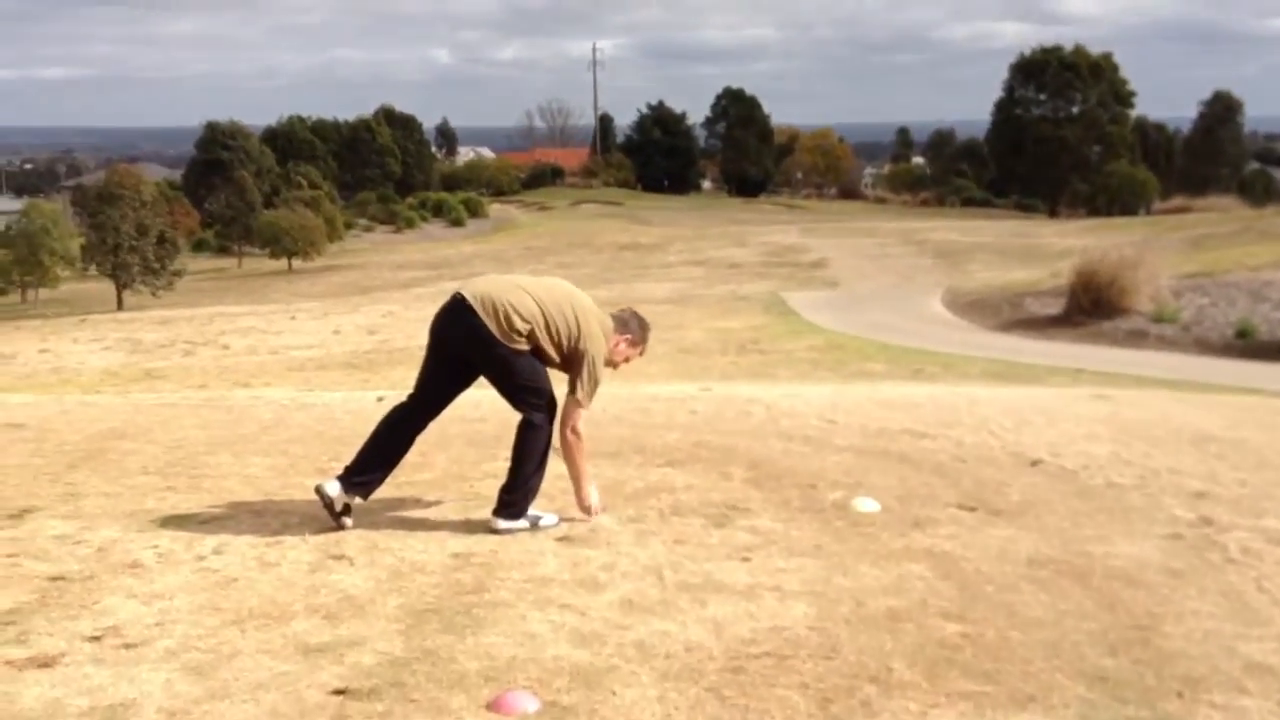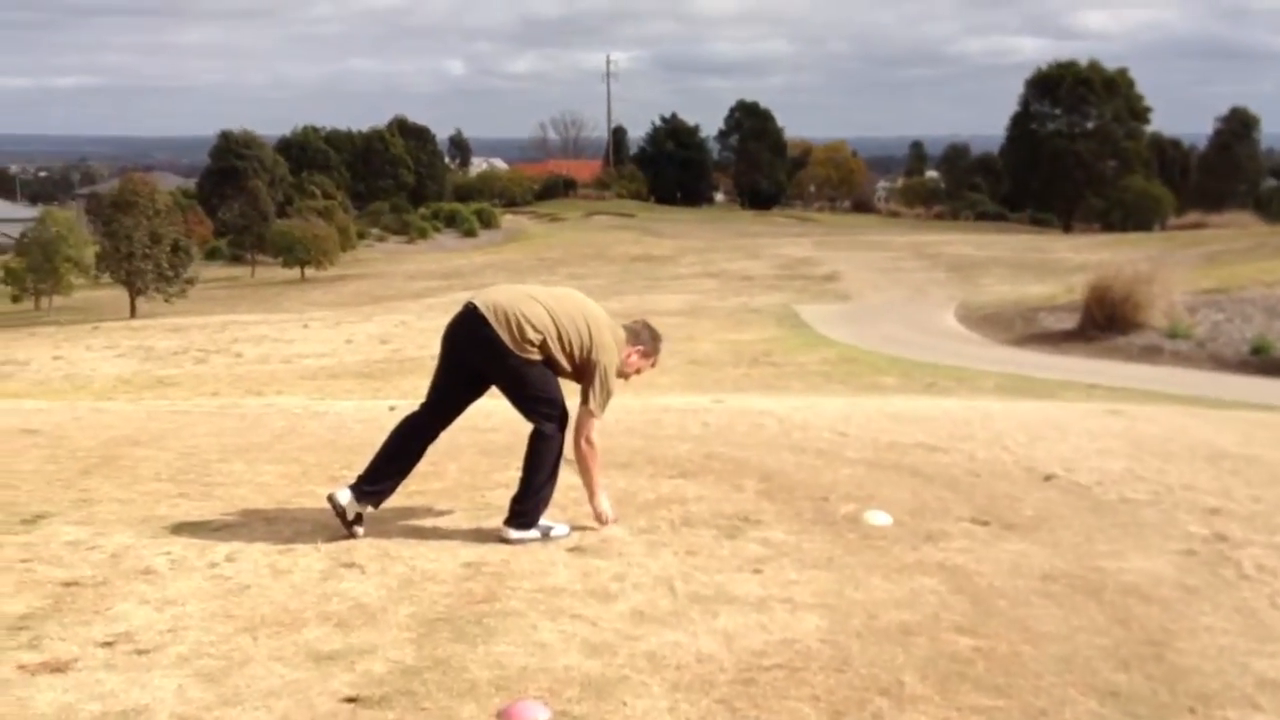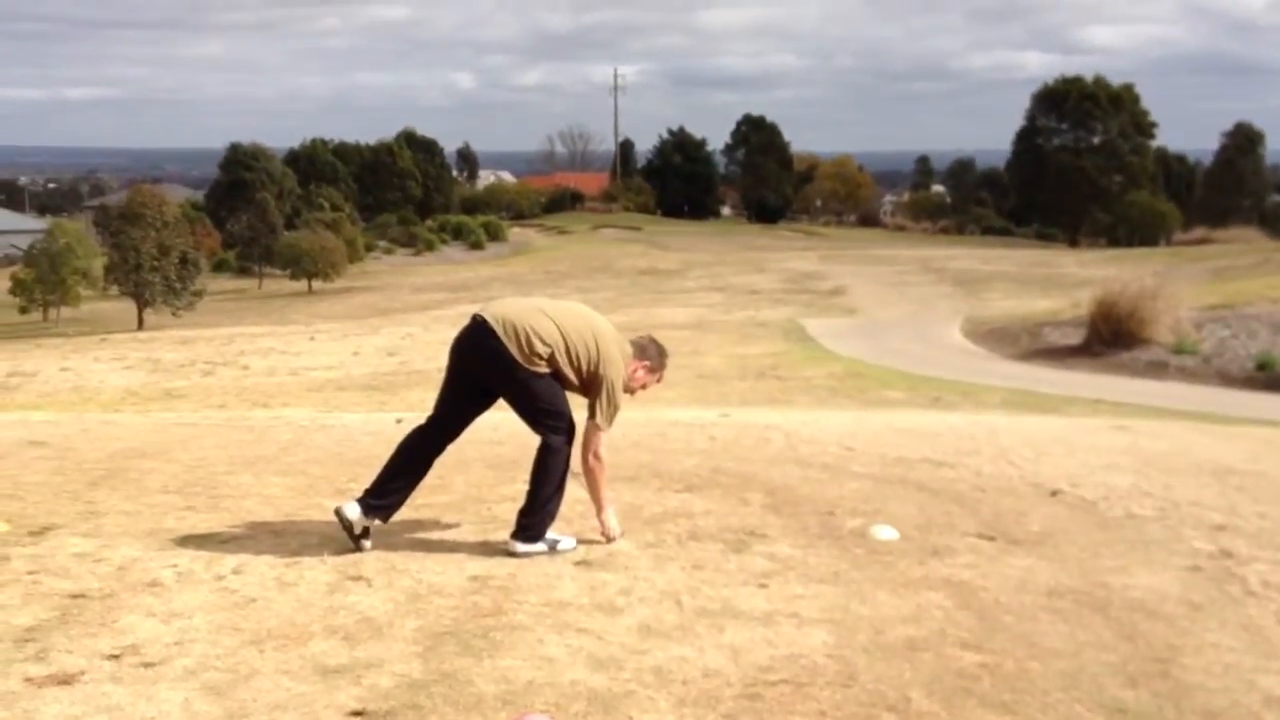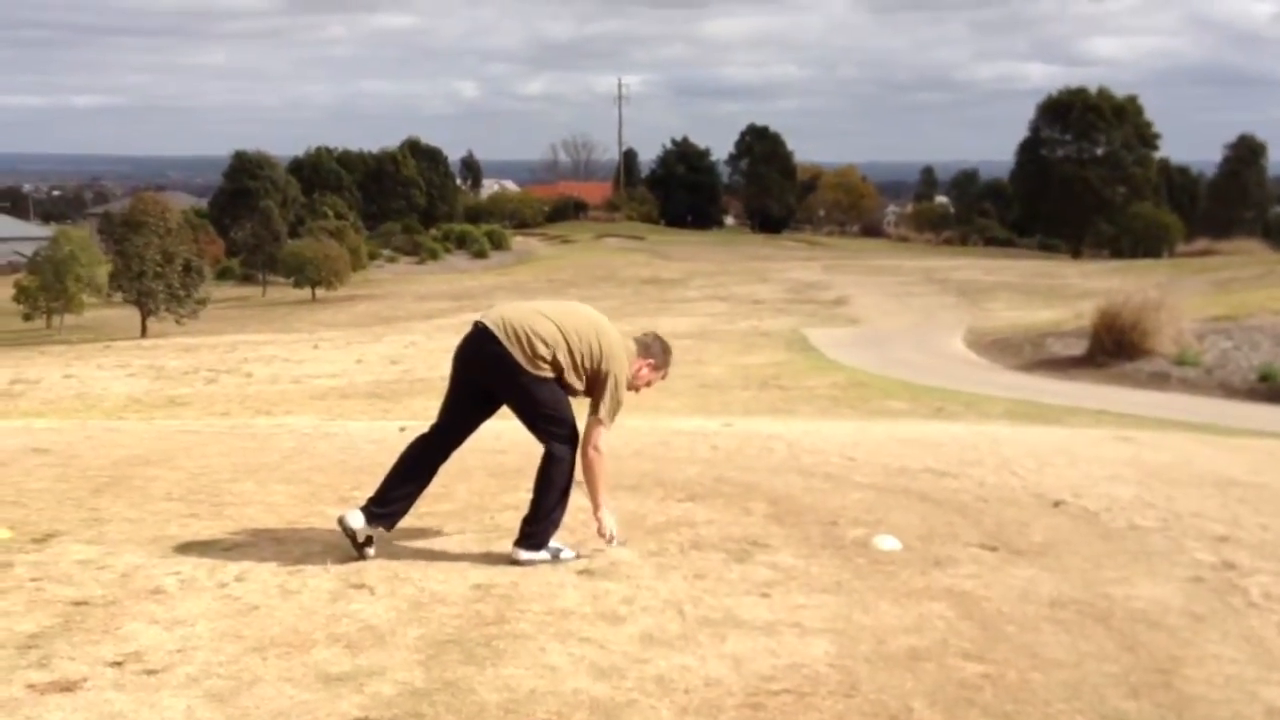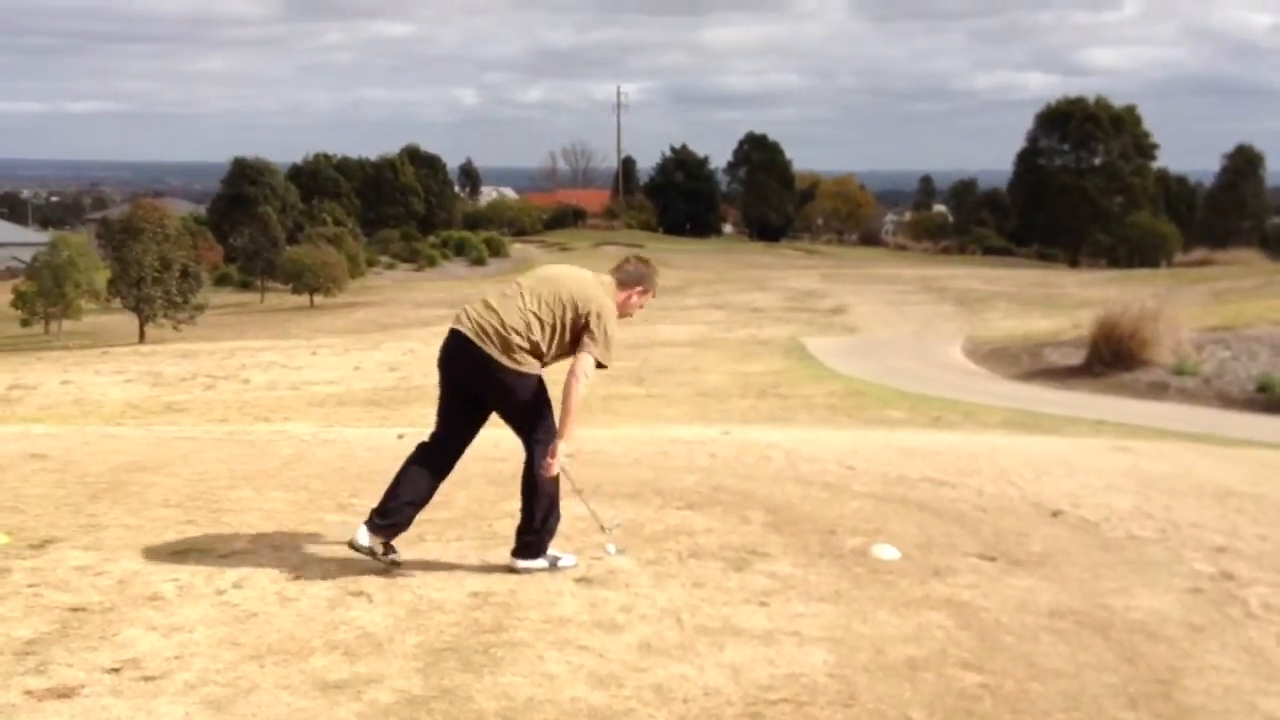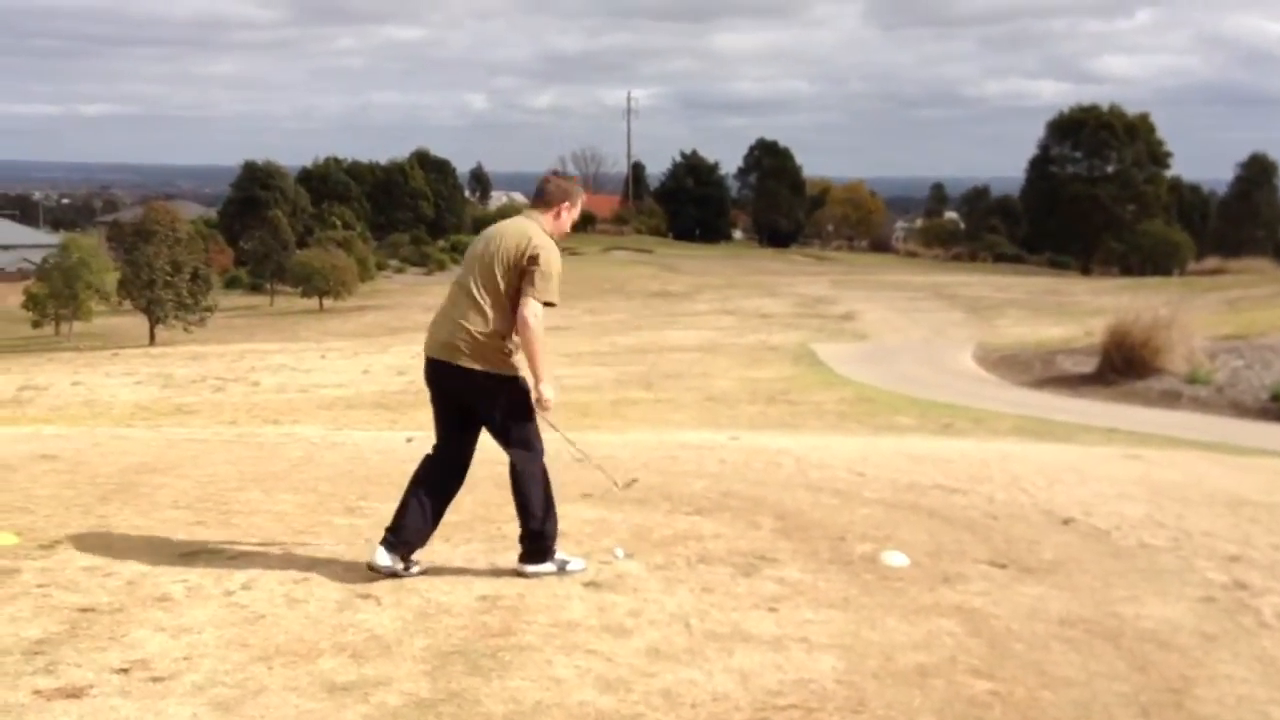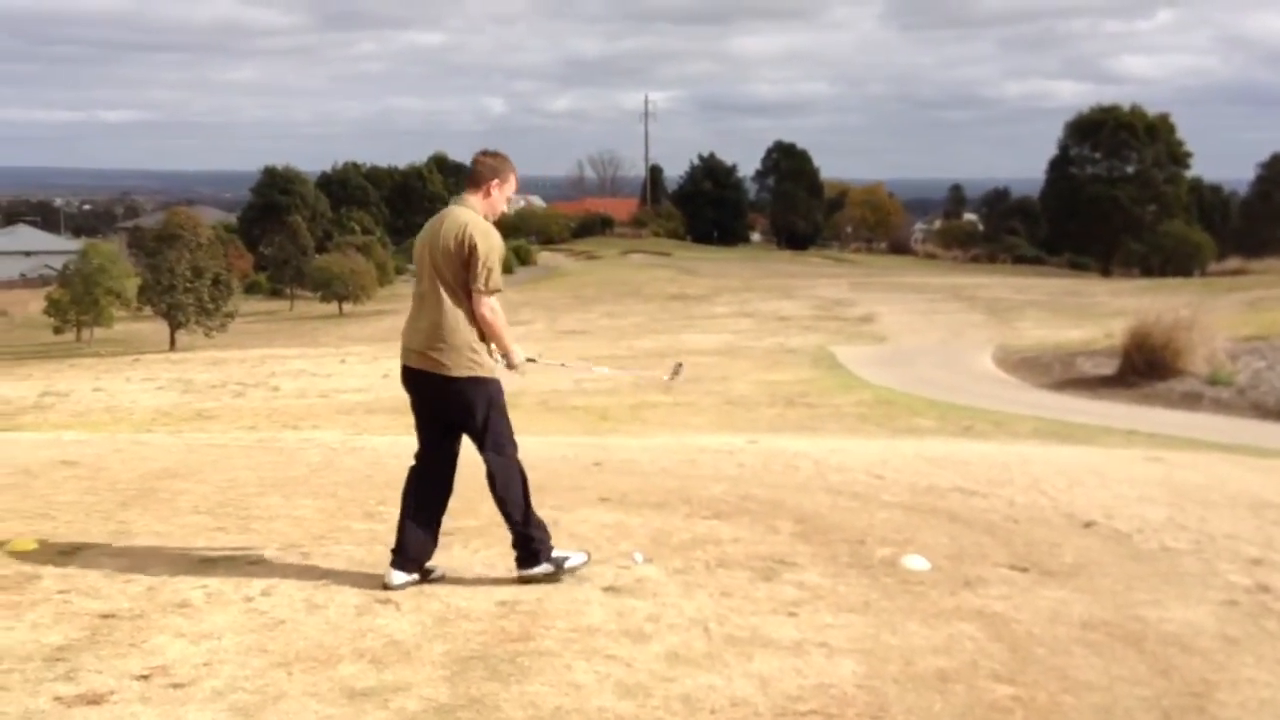
dt=0.3s
person 1, frame 1
left shoulder: (586, 316)
right shoulder: (595, 342)
right elbow: (570, 427)
right wrist: (584, 489)
left hip: (459, 308)
right hip: (494, 325)
left knee: (420, 405)
right knee: (540, 410)
left ankle: (345, 487)
right ankle: (512, 512)
person 1, frame 2
left shoulder: (598, 327)
right shoulder: (607, 353)
right elbow: (584, 438)
right wrist: (597, 496)
left hip: (473, 317)
right hip: (508, 335)
left knee: (432, 414)
right knee: (552, 420)
left ankle: (358, 496)
right ankle: (524, 522)
person 1, frame 3
left shoulder: (606, 341)
right shoulder: (613, 366)
right elbow: (592, 452)
right wrist: (604, 511)
left hip: (480, 331)
right hip: (516, 348)
left knee: (439, 428)
right knee: (559, 434)
left ankle: (365, 510)
right ankle: (531, 535)
person 1, frame 4
left shoulder: (606, 339)
right shoulder: (617, 364)
right elbow: (592, 446)
right wrist: (601, 509)
left hip: (483, 336)
right hip: (520, 354)
left knee: (443, 435)
right knee: (563, 441)
left ankle: (369, 518)
right ankle: (534, 543)
person 1, frame 5
left shoulder: (568, 275)
right shoulder: (602, 308)
right elbow: (579, 376)
right wrist: (563, 441)
left hip: (463, 336)
right hip: (504, 356)
left knee: (444, 444)
right knee: (542, 447)
left ankle: (376, 530)
right ankle: (533, 551)
person 1, frame 6
left shoulder: (494, 232)
right shoulder: (543, 249)
right elbow: (529, 317)
right wrist: (542, 381)
left hip: (440, 354)
right hip: (484, 364)
left knee: (448, 455)
right knee: (526, 452)
left ankle: (395, 550)
right ankle: (540, 554)
person 1, frame 7
left shoulder: (431, 228)
right shoulder: (482, 233)
right elbow: (484, 308)
left wrist: (492, 347)
right wrist: (509, 350)
left hip: (418, 362)
right hip: (463, 367)
left knee: (432, 462)
right knee: (502, 457)
left ankle: (406, 563)
right ankle: (533, 554)
